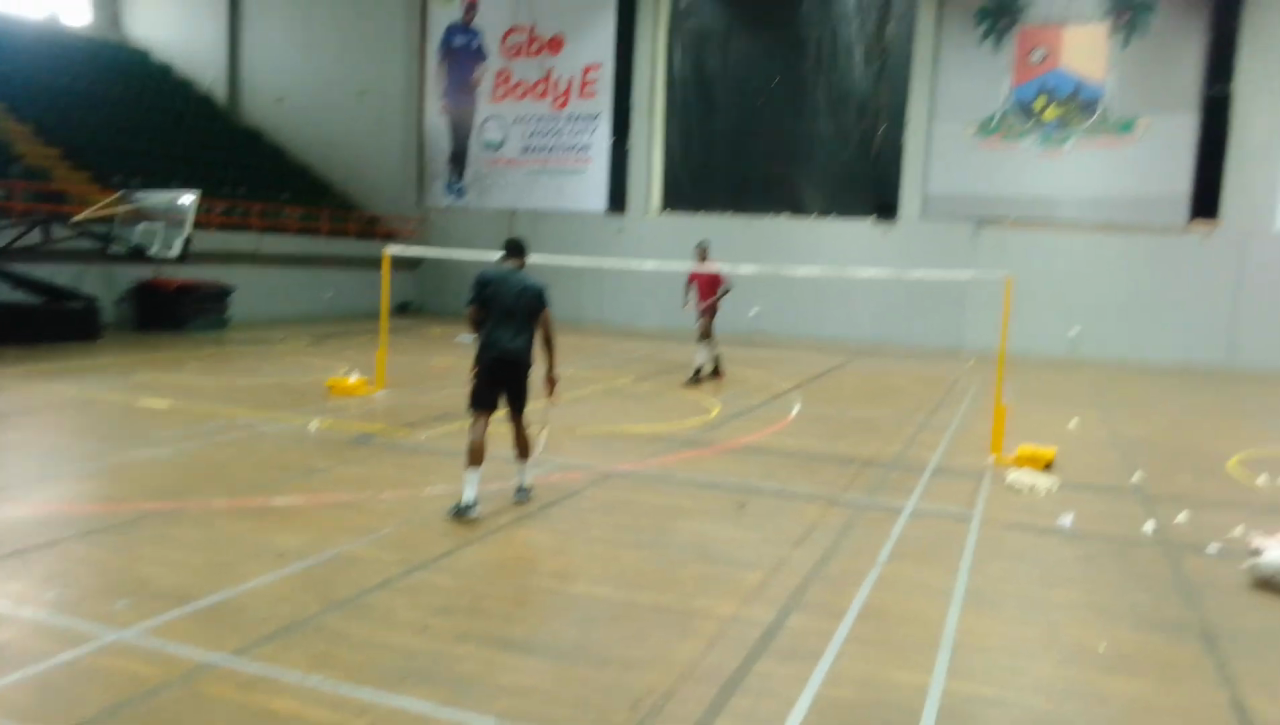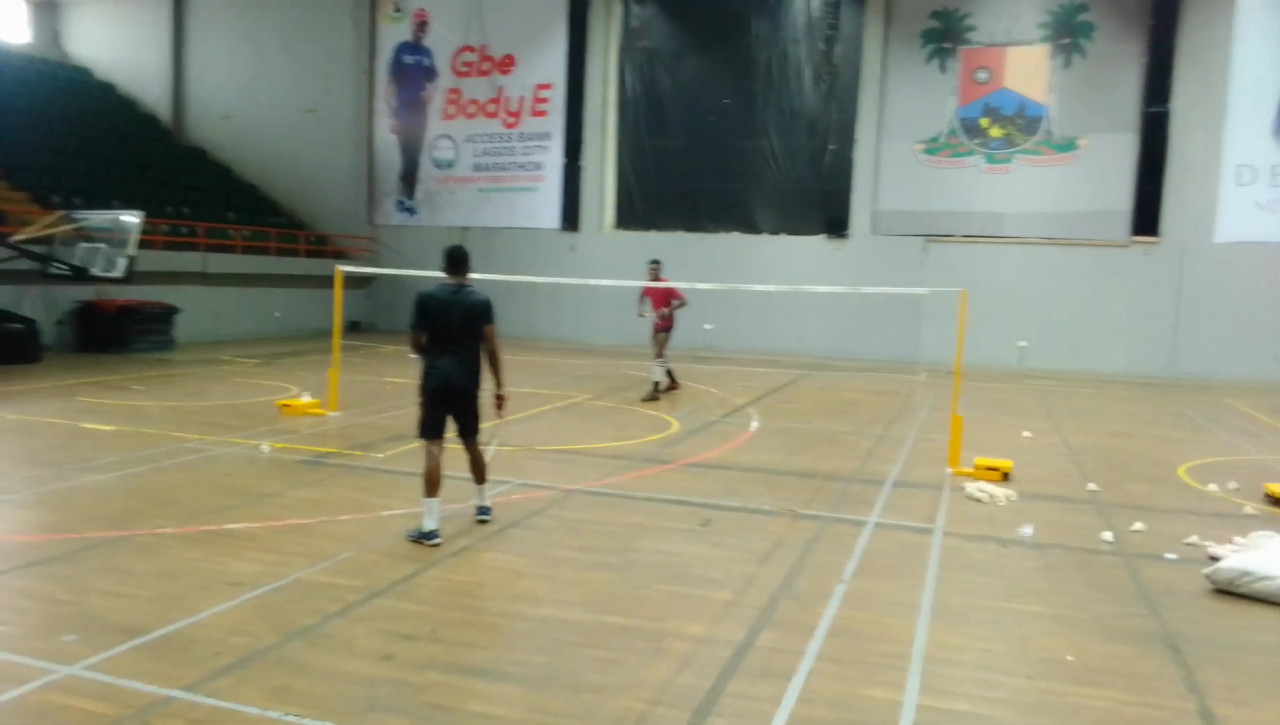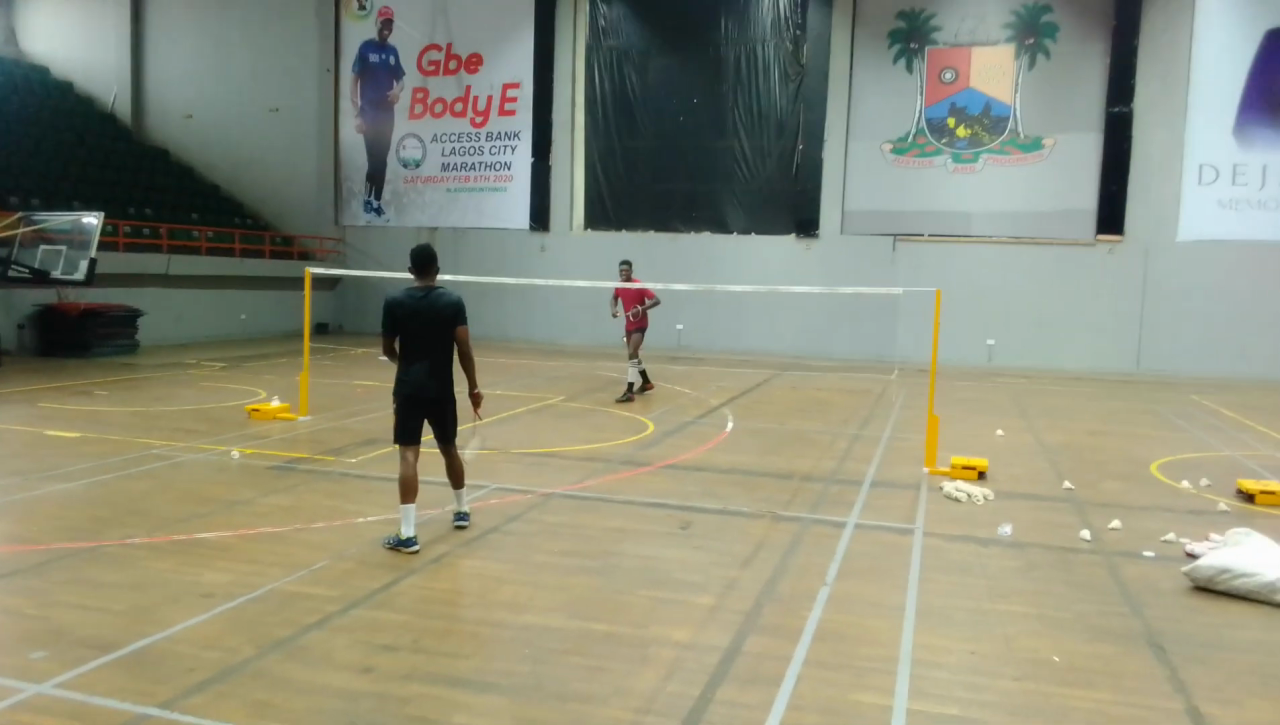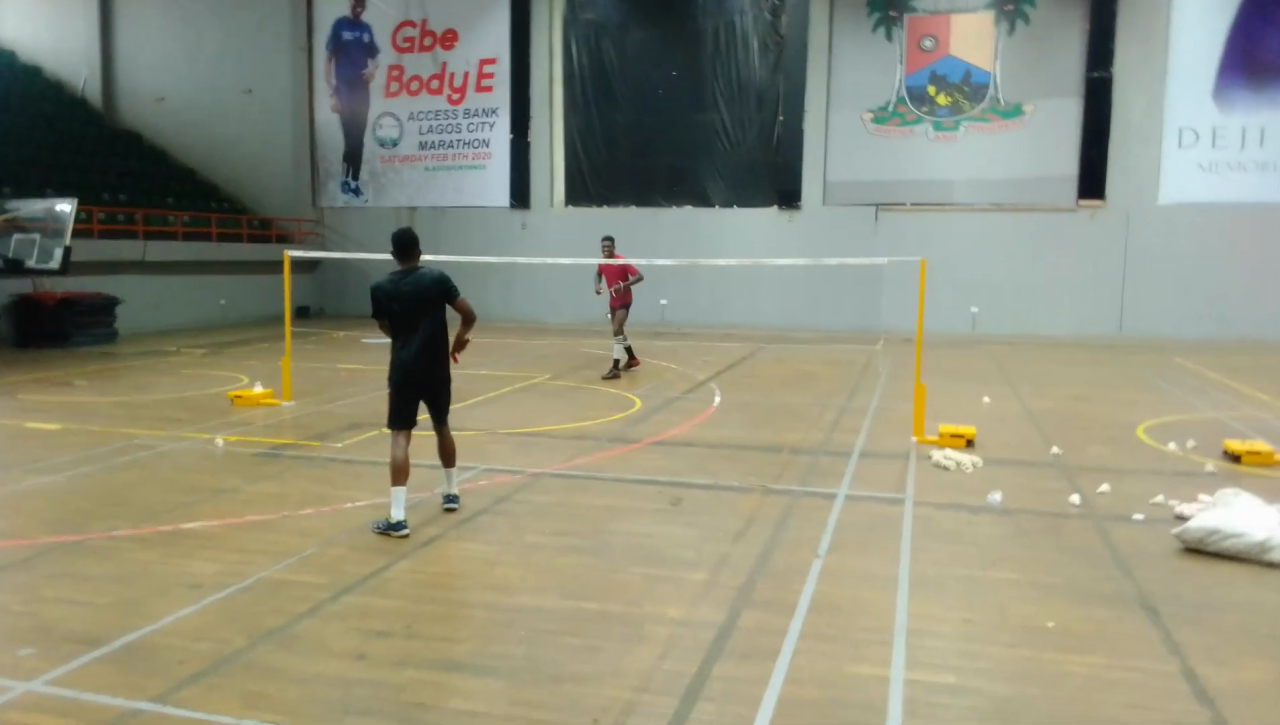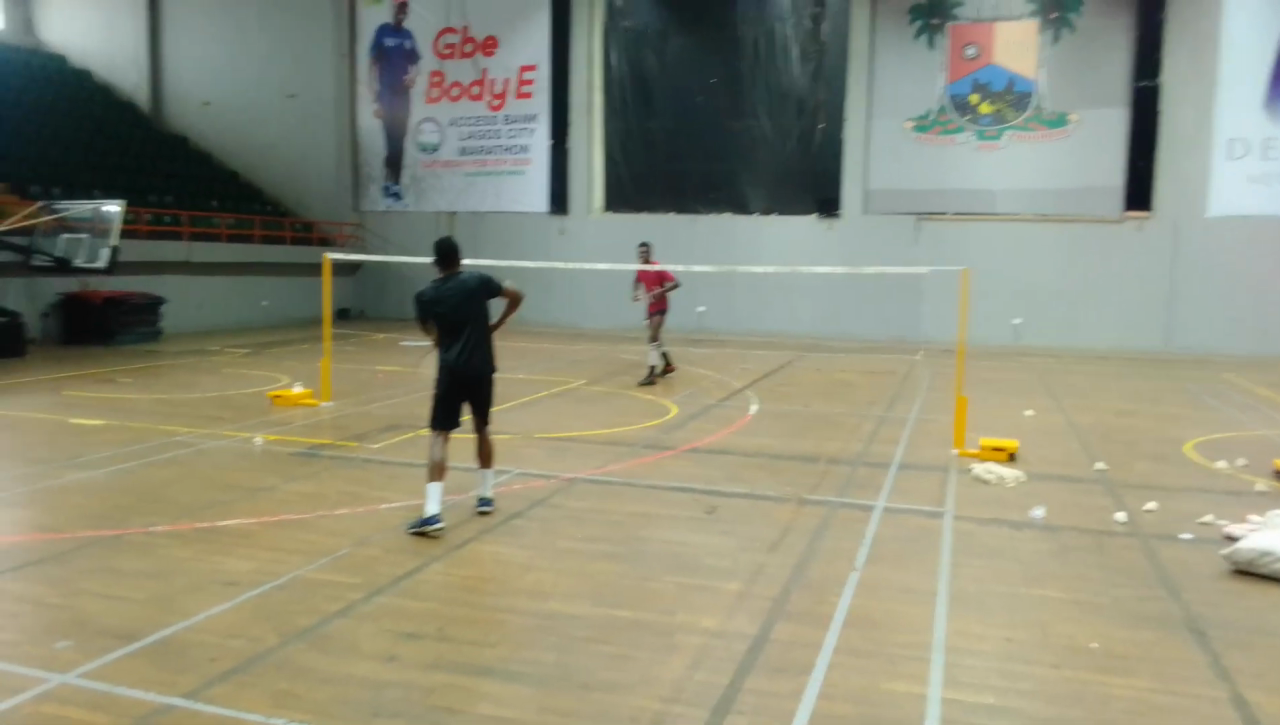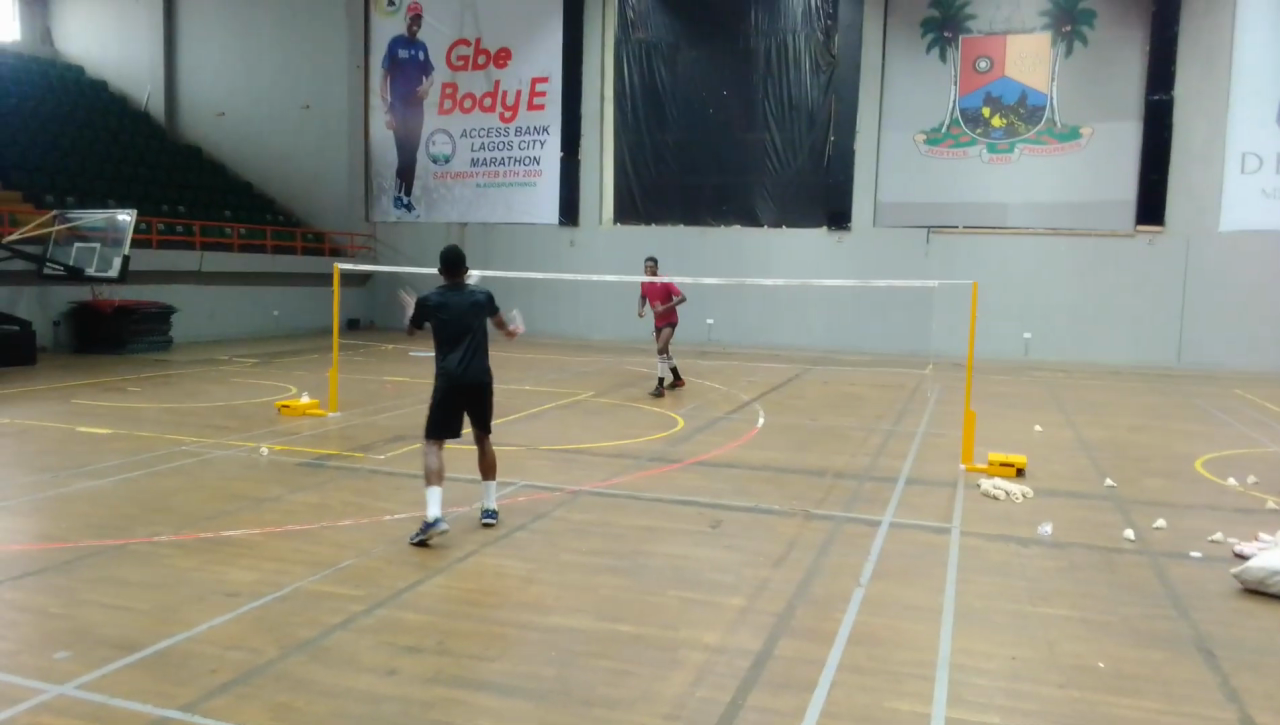
dt=0.3s
person 1, frame 1
left shoulder: (486, 277)
right shoulder: (535, 287)
left elbow: (473, 318)
right elbow: (546, 332)
right wrist: (550, 369)
left hip: (491, 355)
right hip: (519, 359)
left knee: (480, 421)
right knee: (517, 419)
left ankle: (470, 499)
right ankle: (523, 484)
person 1, frame 2
left shoulder: (426, 297)
right shoulder: (481, 301)
left elbow: (416, 343)
right elbow: (490, 347)
right wrist: (499, 387)
left hip: (435, 382)
right hip: (466, 385)
left knee: (433, 448)
right knee: (472, 444)
left ankle: (430, 526)
right ankle: (484, 505)
person 1, frame 3
left shoulder: (394, 302)
right shoulder: (452, 302)
left elbow: (388, 349)
right elbow: (464, 349)
right wrist: (473, 388)
left hip: (409, 388)
right hip: (442, 390)
left knee: (408, 455)
right knee: (449, 450)
left ankle: (407, 534)
right ankle: (462, 511)
person 1, frame 4
left shoulder: (380, 289)
right shoulder: (436, 278)
right elbow: (469, 315)
right wrist: (461, 336)
left hip: (403, 370)
right hip: (436, 369)
left knee: (401, 437)
right knee: (442, 428)
left ankle: (398, 517)
right ankle: (451, 492)
person 1, frame 5
left shoulder: (425, 296)
right shoulder: (477, 281)
right elbow: (516, 296)
right wrist: (498, 322)
left hip: (451, 371)
right hip: (481, 369)
left knee: (439, 436)
right knee: (481, 428)
left ankle: (432, 512)
right ankle: (485, 496)
person 1, frame 6
left shoulder: (428, 301)
right shoulder: (483, 296)
left elbow: (411, 328)
right elbow: (503, 327)
left wrist: (410, 305)
right wrist: (511, 331)
left hip: (449, 382)
right hip: (480, 380)
left knee: (433, 444)
right knee: (483, 440)
left ankle: (435, 515)
right ankle: (490, 508)
person 2, frame 1
left shoulder: (476, 35)
right shoulder: (451, 30)
left elbow: (482, 62)
right elbow: (441, 63)
left wrist: (480, 74)
right wrist: (443, 97)
left hip: (469, 94)
right hip: (454, 94)
left knee: (464, 139)
right knee: (457, 139)
left ankle: (457, 182)
right ankle: (452, 183)
person 2, frame 2
left shoulder: (427, 53)
right shoulder: (401, 49)
left elbow: (433, 80)
right elbow: (390, 81)
left wrist: (431, 92)
right wrist: (392, 114)
left hip: (421, 112)
right hip: (404, 112)
left knee: (415, 159)
right knee: (408, 158)
left ankle: (409, 201)
right ankle: (402, 200)
person 2, frame 3
left shoulder: (393, 51)
right shoulder: (366, 47)
left elbow: (400, 80)
right elbow: (355, 80)
left wrist: (397, 90)
right wrist: (357, 113)
left hip: (387, 112)
right hip: (369, 111)
left knee: (382, 159)
right knee: (374, 159)
left ankle: (377, 202)
right ankle: (368, 201)
person 2, frame 4
left shoulder: (367, 29)
right shoulder: (339, 25)
left elbow: (375, 57)
right elbow: (329, 60)
left wrist: (372, 69)
right wrist: (332, 92)
left hip: (362, 90)
right hip: (345, 90)
left knee: (358, 139)
right knee: (351, 138)
left ankle: (354, 183)
right ankle: (346, 183)
person 2, frame 5
left shoulder: (408, 35)
right shoulder: (382, 32)
left elbow: (415, 64)
right elbow: (372, 65)
left wrist: (413, 75)
right wrist: (375, 98)
left hip: (403, 96)
right hip: (387, 96)
left knee: (399, 144)
right knee: (392, 144)
left ankle: (395, 187)
right ankle: (387, 187)
person 2, frame 6
left shoulder: (422, 47)
right shoulder: (395, 43)
left elbow: (430, 75)
right elbow: (384, 76)
left wrist: (427, 85)
right wrist: (387, 109)
left hip: (417, 107)
right hip: (399, 107)
left knee: (412, 155)
right knee: (404, 155)
left ankle: (407, 199)
right ankle: (398, 198)
